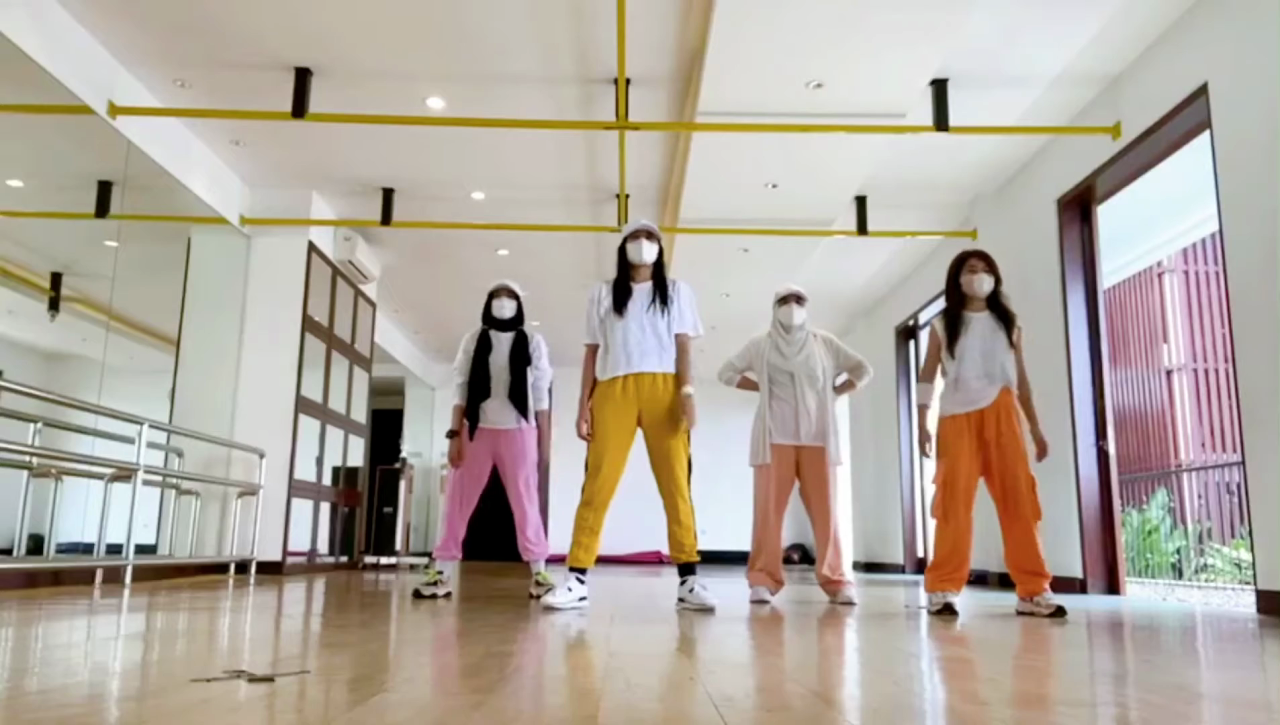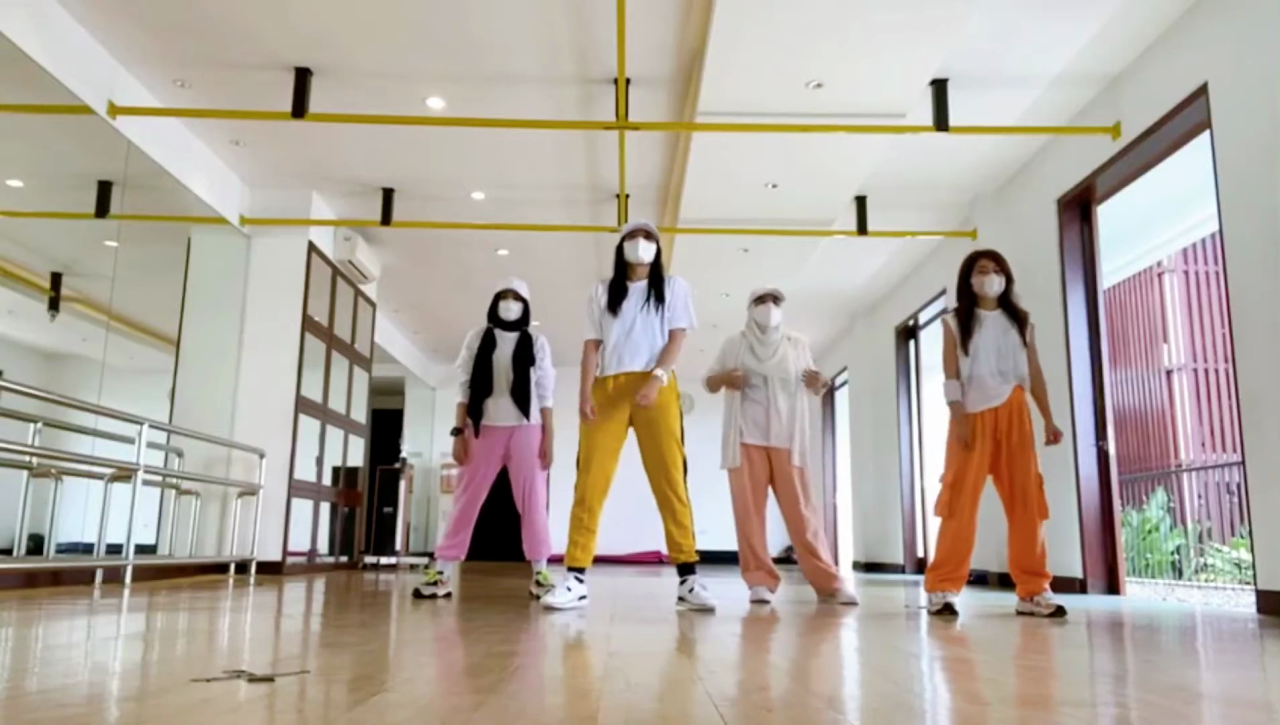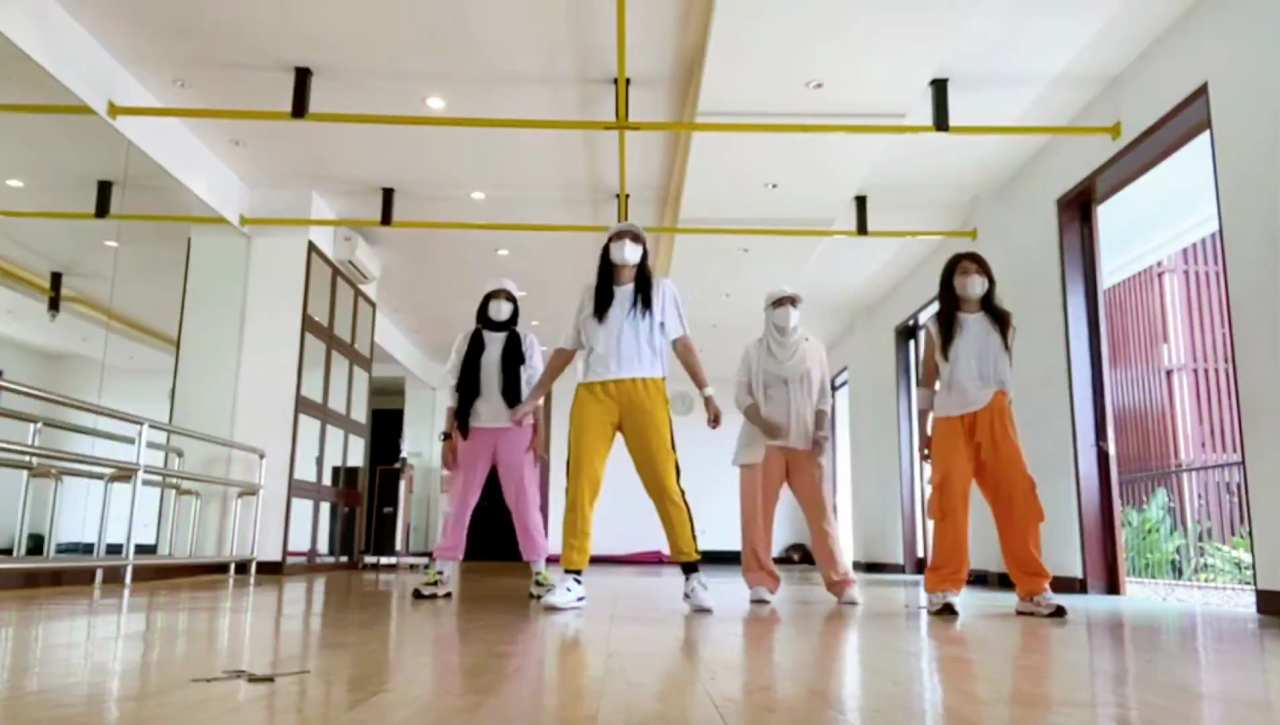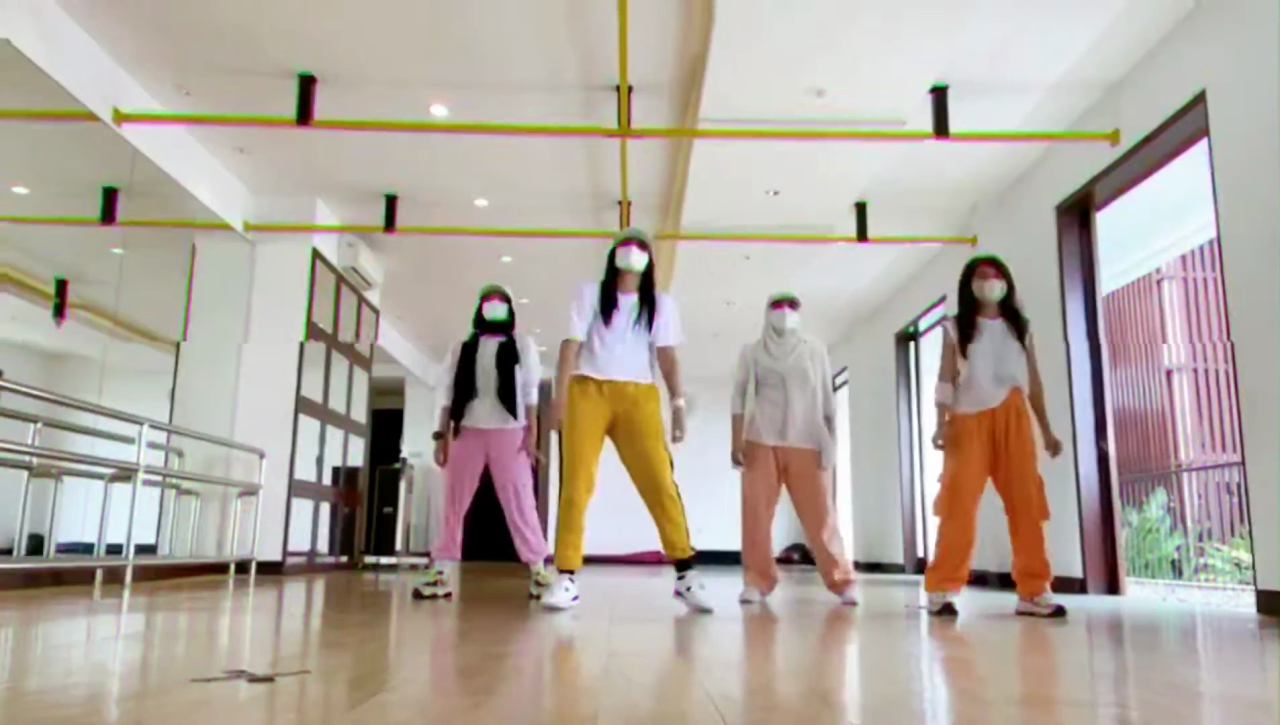
dt=1s
person 1, frame 1
left shoulder: (677, 290)
right shoulder: (604, 294)
left elbow: (683, 344)
right elbow: (592, 352)
left wrist: (687, 390)
right wrist: (583, 405)
left hip: (664, 389)
right hip: (614, 391)
left knee: (675, 482)
right knee: (598, 482)
left ankle: (689, 580)
right ankle: (577, 580)
person 1, frame 2
left shoulder: (673, 286)
right shoulder: (603, 292)
left elbow: (677, 338)
right elbow: (591, 345)
left wrist: (657, 376)
right wrist: (585, 391)
left hip: (657, 391)
right hip: (607, 390)
left knee: (670, 481)
right knee: (590, 481)
left ankle: (688, 579)
right ankle: (576, 579)
person 1, frame 3
left shoulder: (660, 290)
right shoulder: (590, 295)
left elbow: (680, 343)
right elbow: (567, 348)
left wrist: (706, 392)
right wrist: (536, 394)
left hip: (644, 392)
right hip: (594, 395)
left knee: (664, 481)
right knee: (581, 486)
left ankle: (692, 576)
right ankle: (572, 579)
person 1, frame 4
left shoulder: (660, 302)
right shoulder: (591, 293)
left elbow: (667, 355)
right elbow: (572, 343)
left wrist: (678, 404)
right wrist: (558, 396)
left hip: (638, 396)
right hip: (587, 393)
left knee: (660, 483)
right knee: (576, 484)
left ankle: (686, 576)
right ankle: (567, 579)
person 2, frame 1
left shoulder: (1009, 324)
right shoulder: (943, 325)
left elbow: (1020, 377)
right elbow: (927, 377)
left wrist: (1035, 427)
right wrist: (921, 423)
left hip: (1003, 415)
right hip: (958, 418)
left knee: (1019, 499)
right knee: (955, 502)
left ankle: (1033, 590)
right ankle: (942, 588)
person 2, frame 2
left shoulder: (1021, 322)
right shoulder: (955, 323)
left elbow: (1034, 374)
right elbow: (951, 376)
left wrist: (1048, 418)
right wrist: (961, 419)
left hip: (1015, 414)
right hip: (973, 415)
left knee: (1026, 499)
right knee: (962, 500)
left ankle: (1033, 590)
right ankle: (942, 588)
person 2, frame 3
left shoulder: (1004, 324)
right shoulder: (938, 328)
left elbow: (1009, 378)
right elbow: (927, 380)
left wrist: (1011, 424)
right wrist: (922, 429)
left hip: (996, 419)
right hip: (953, 421)
left knee: (1018, 500)
right knee: (951, 503)
left ankle: (1033, 590)
right ankle: (943, 589)
person 2, frame 4
left shoulder: (1020, 327)
right shoulder: (956, 328)
left elbow: (1033, 380)
right elbow: (947, 379)
left wrist: (1046, 429)
right wrist: (942, 423)
left hip: (1013, 417)
right hip: (969, 418)
left knee: (1026, 500)
right knee: (960, 501)
left ankle: (1033, 590)
right ankle: (943, 588)
person 3, frame 1
left shoulder: (533, 342)
right shoulder: (474, 340)
left elbow: (541, 394)
right elbow: (462, 390)
left wrist: (545, 438)
right wrist: (454, 434)
left hip: (518, 430)
right hip: (476, 429)
left knee: (525, 501)
right knee: (459, 499)
left ankle: (539, 573)
right ankle: (442, 572)
person 3, frame 2
left shoulder: (536, 342)
right shoulder: (478, 338)
left elbow: (545, 393)
right elbow: (465, 387)
left wrist: (548, 437)
right wrist: (459, 431)
left hip: (526, 428)
right hip: (483, 428)
left knee: (533, 500)
right knee: (467, 498)
left ankle: (540, 572)
right ankle: (442, 572)
person 3, frame 3
left shoulder: (525, 342)
right shoulder: (468, 341)
left elbow: (536, 391)
right elbow: (456, 390)
left wrist: (538, 433)
right wrist: (449, 435)
left hip: (515, 431)
right hip: (474, 430)
left knee: (525, 501)
right knee: (461, 499)
left ankle: (539, 571)
right ankle: (444, 572)
person 3, frame 4
left shoulder: (522, 344)
right shoulder: (466, 344)
left elbow: (530, 392)
right elbow: (450, 392)
left wrist: (532, 433)
right wrist: (441, 434)
left hip: (508, 430)
right hip: (467, 430)
left knee: (519, 501)
right knee: (455, 502)
left ankle: (538, 571)
right ankle: (442, 573)
person 4, frame 1
left shoulder: (824, 342)
right shoulder: (760, 345)
left elbow: (863, 370)
right elbow: (727, 372)
left wrist: (835, 393)
right wrist: (760, 387)
left hip: (816, 437)
right hip: (775, 437)
left knee: (824, 510)
right knee: (769, 508)
left ankle: (835, 581)
right ankle: (763, 580)
person 4, frame 2
left shoulder: (797, 344)
right shoulder: (735, 343)
left elbow: (811, 386)
right elbow: (709, 383)
left wrist: (820, 384)
right wrist: (722, 378)
left hip: (786, 440)
right hip: (746, 438)
left knee: (800, 510)
right knee: (749, 509)
left ankle: (828, 581)
right ankle: (759, 580)
person 4, frame 3
left shoulder: (814, 349)
right shoulder: (754, 351)
left elbow: (824, 396)
right elbow: (742, 396)
left wrist: (822, 431)
right wrist: (763, 421)
left hip: (806, 443)
right hip: (764, 442)
left knee: (820, 512)
right knee: (758, 512)
left ankle: (840, 581)
right ankle: (761, 581)
person 4, frame 4
left shoulder: (814, 350)
right shoulder: (752, 352)
left elbow: (826, 398)
right elbow: (739, 398)
left wrist: (829, 440)
right wrist: (736, 439)
left hip: (805, 441)
right hip: (761, 440)
left knee: (818, 512)
right knee: (757, 511)
left ankle: (840, 580)
right ankle: (757, 581)
